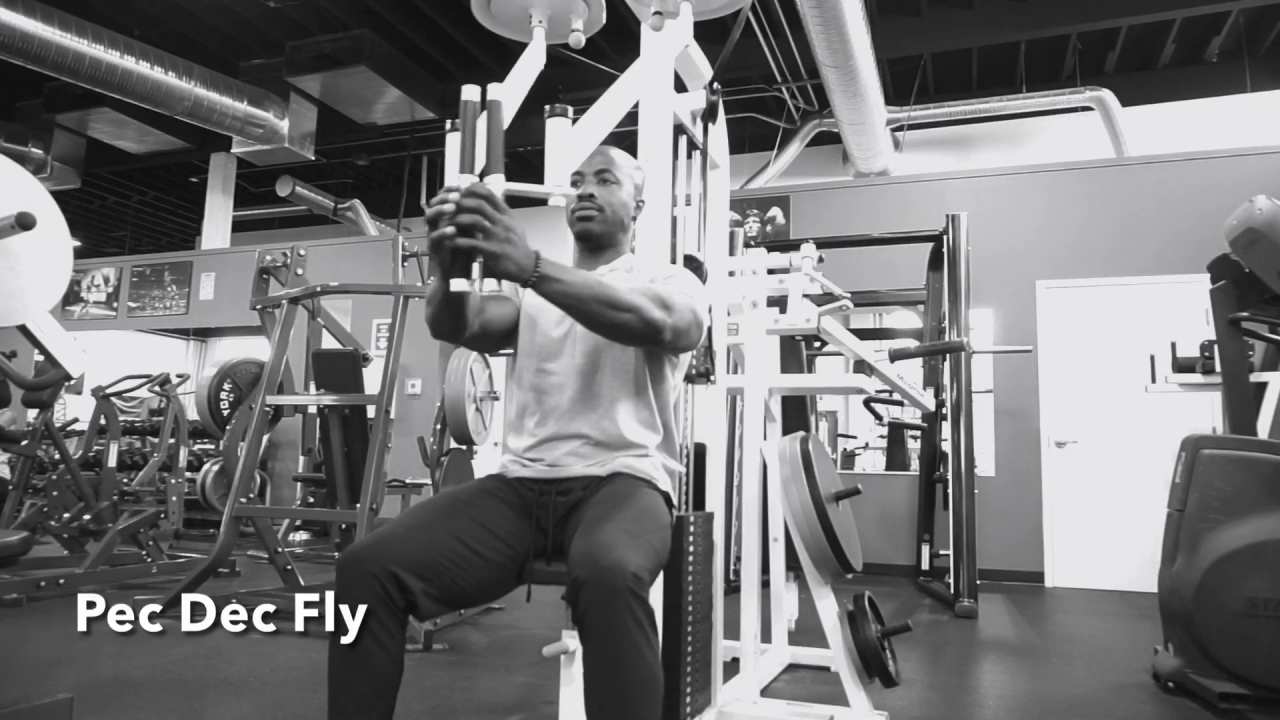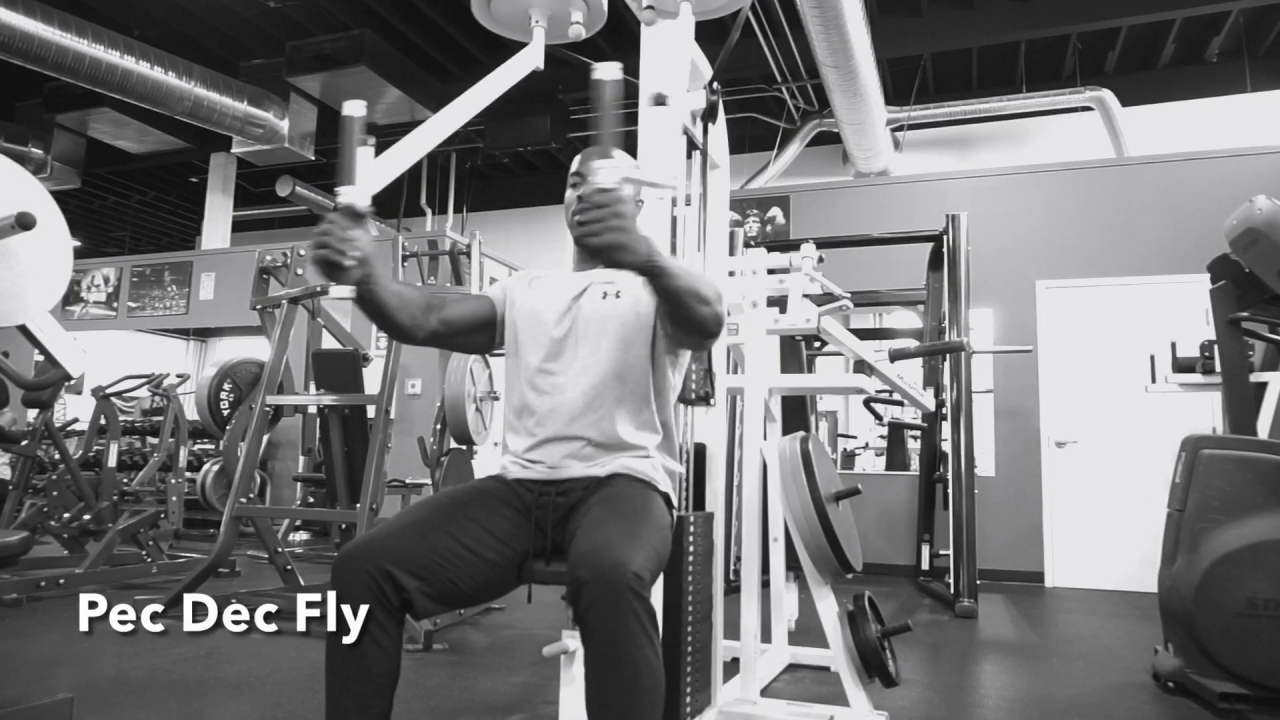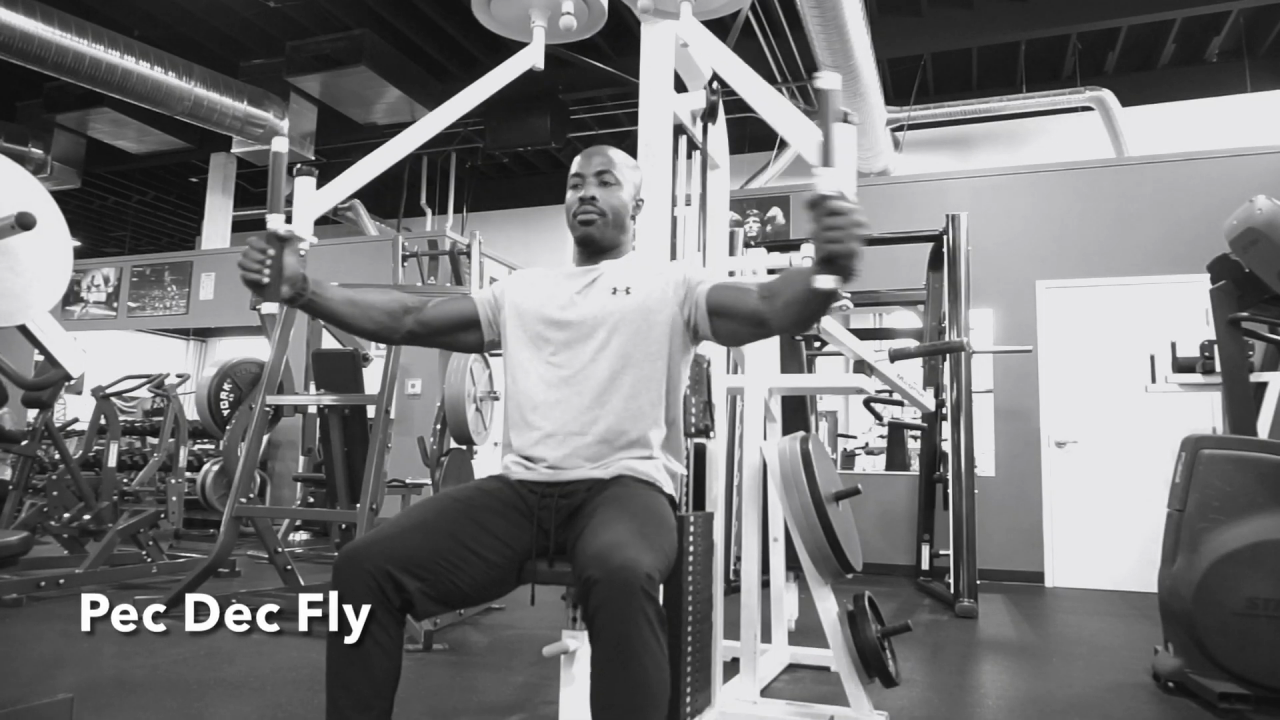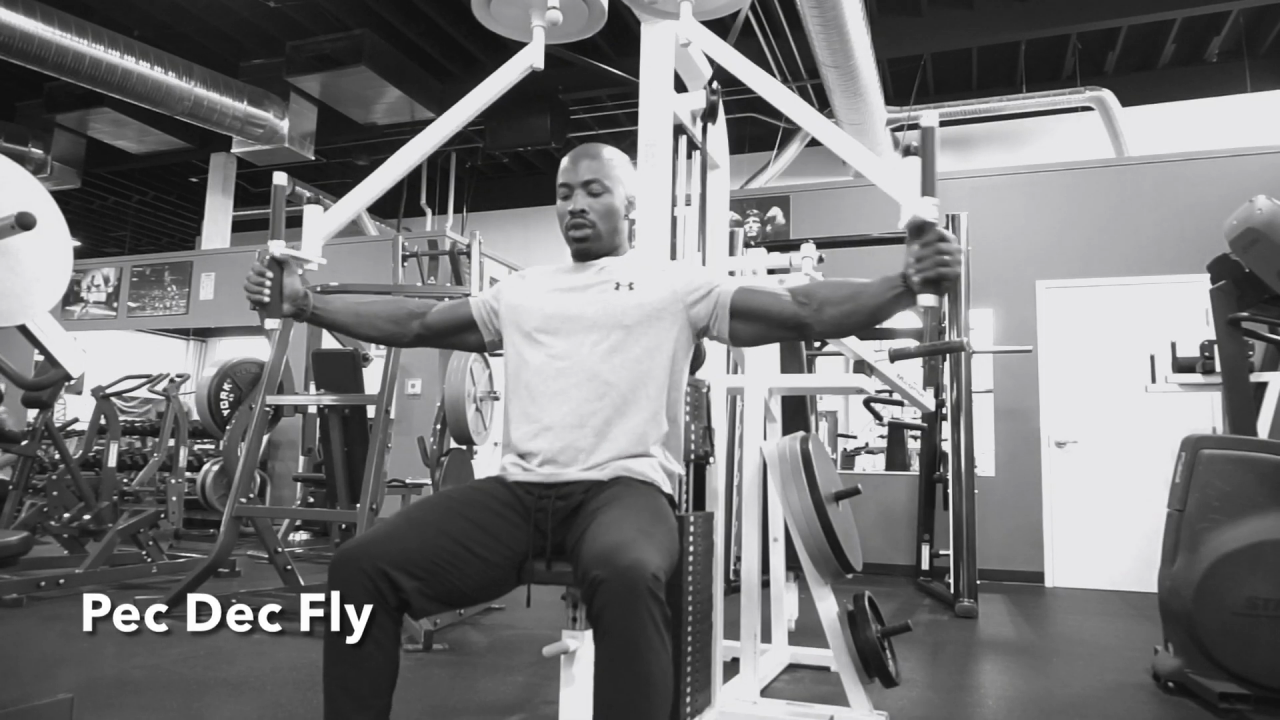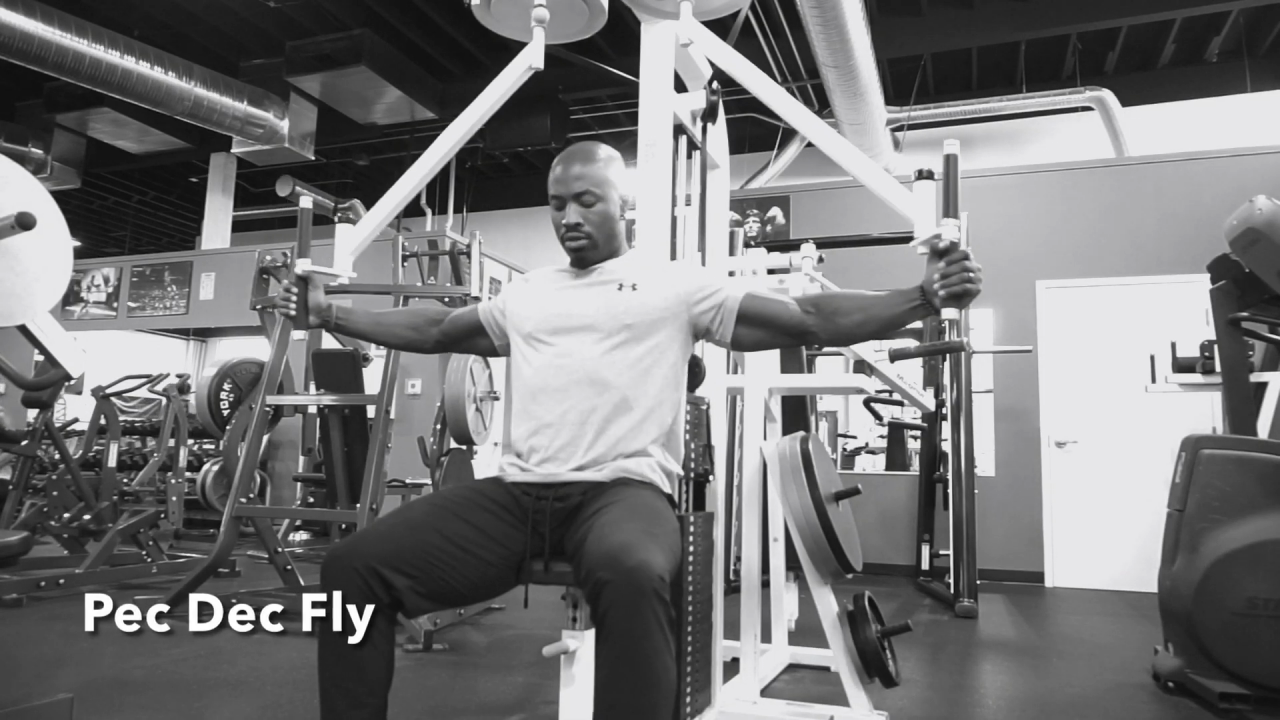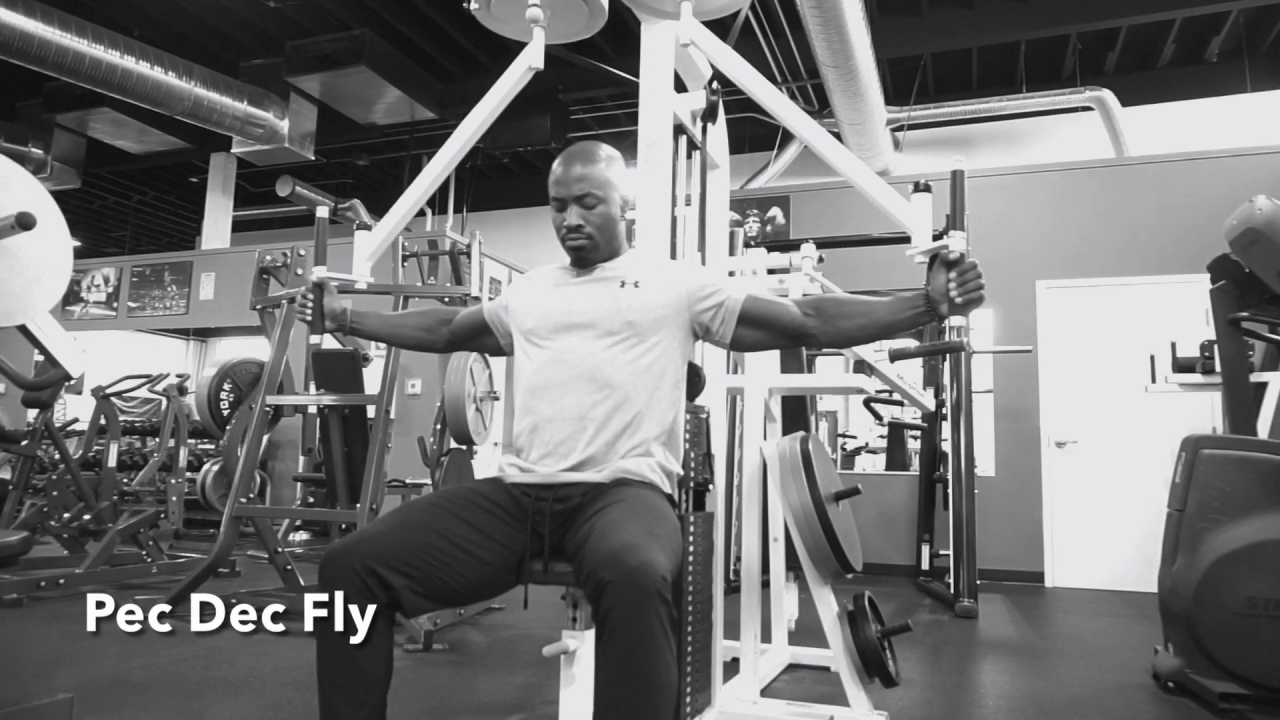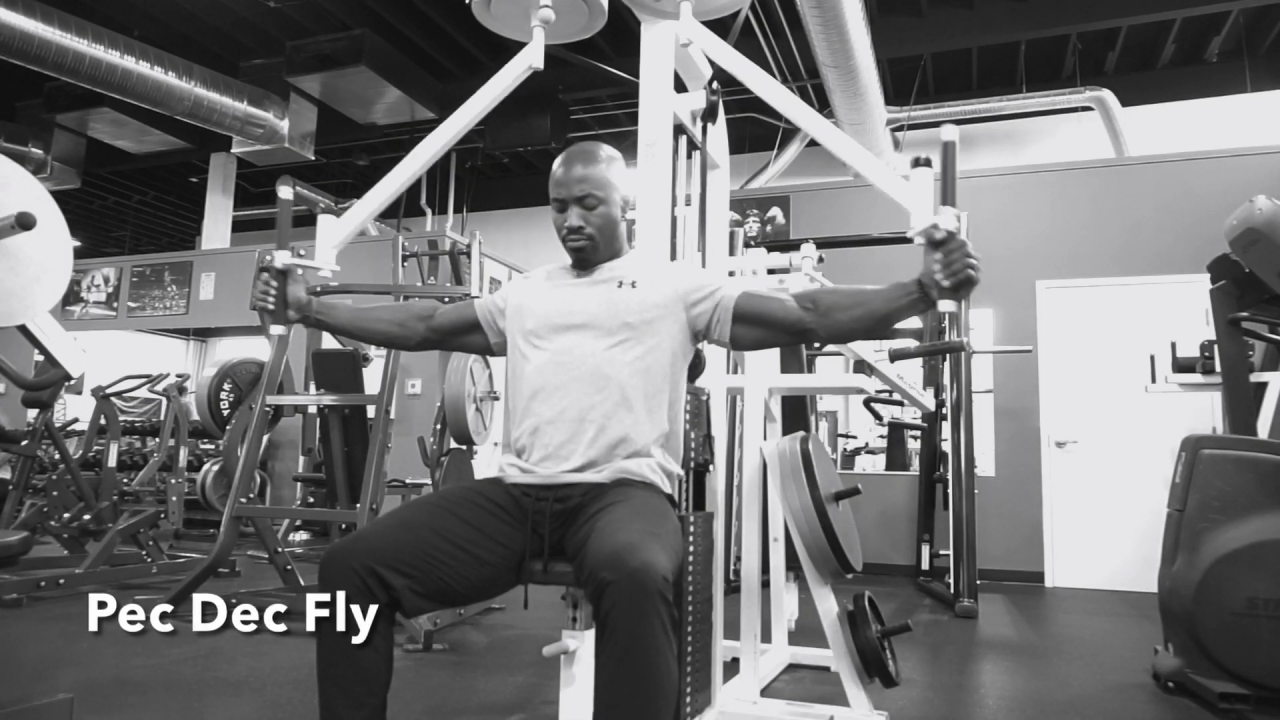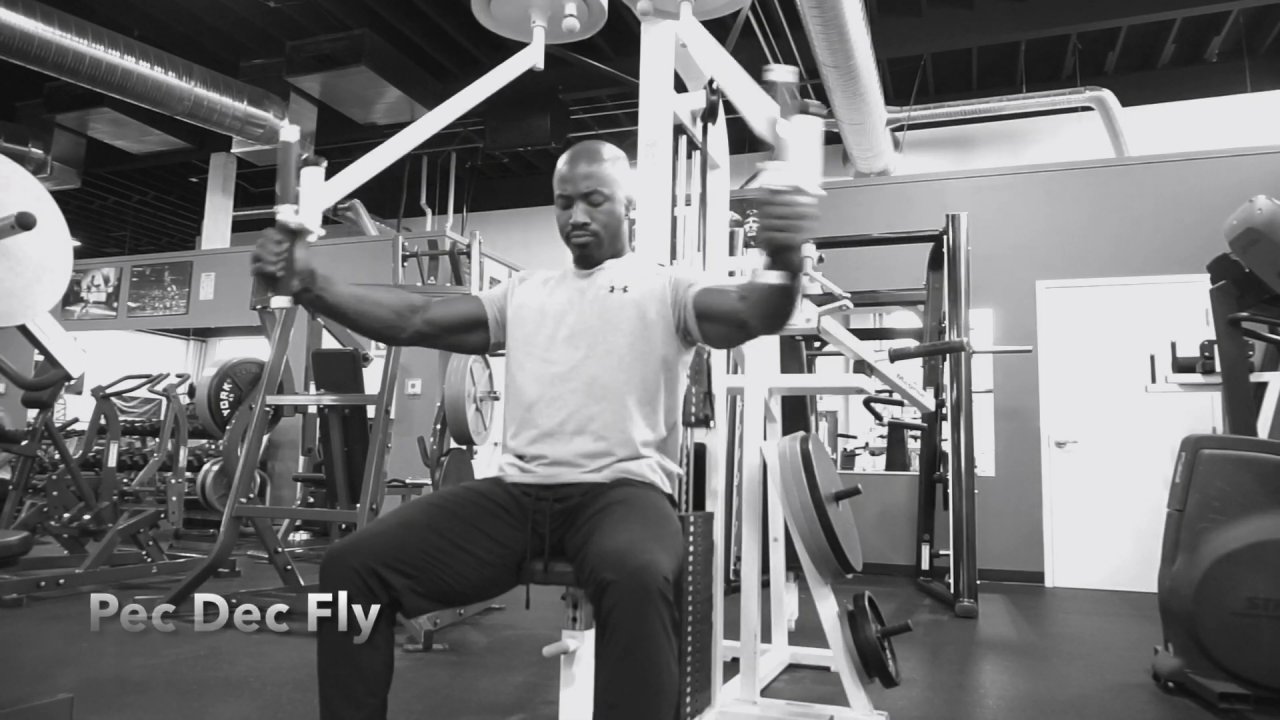
dt=0.4s
person 1, frame 1
left shoulder: (670, 282)
right shoulder: (531, 293)
left elbow: (653, 324)
right elbow: (459, 323)
left wrist: (531, 265)
right wrist: (449, 265)
left hip: (621, 481)
right hip: (520, 485)
left knee: (609, 575)
right knee: (369, 566)
person 1, frame 2
left shoulder: (658, 286)
right shoulder: (526, 289)
left elbow: (702, 319)
right elbow: (428, 319)
left wrist: (646, 258)
right wrist: (360, 275)
left hip: (621, 482)
right hip: (520, 486)
left knee: (610, 575)
right knee: (364, 565)
person 1, frame 3
left shoulder: (670, 285)
right shoulder: (523, 290)
left elbow: (769, 308)
right elbow: (409, 319)
left wrist: (826, 265)
right wrist: (302, 288)
left hip: (625, 483)
right hip: (520, 486)
left knee: (619, 574)
right knee: (366, 565)
person 1, frame 4
left shoulder: (676, 284)
right shoulder: (521, 289)
left elbow: (804, 311)
right elbow: (416, 322)
left wrist: (905, 283)
right wrist: (304, 303)
left hip: (624, 484)
right hip: (519, 488)
left knee: (626, 574)
right knee: (362, 564)
person 1, frame 5
left shoulder: (677, 285)
right shoulder: (525, 293)
left elbow: (809, 318)
right elbow: (436, 330)
left wrist: (924, 297)
right wrist: (330, 313)
left hip: (623, 486)
right hip: (518, 490)
left knee: (631, 574)
right knee: (354, 563)
person 1, frame 6
left shoulder: (677, 284)
right shoulder: (528, 291)
left elbow: (809, 321)
right elbow: (444, 329)
left wrist: (928, 302)
right wrist: (343, 317)
left hip: (623, 488)
right hip: (517, 491)
left knee: (634, 575)
right knee: (352, 564)
person 1, frame 7
left shoulder: (676, 286)
right shoulder: (524, 293)
left elbow: (809, 315)
right elbow: (424, 324)
left wrist: (924, 287)
right wrist: (310, 309)
left hip: (623, 488)
right hip: (516, 490)
left knee: (636, 576)
right knee: (351, 564)
person 1, frame 8
left shoulder: (667, 286)
right shoulder: (524, 293)
left elbow: (755, 311)
right elbow: (411, 318)
left wrist: (786, 267)
right wrist: (305, 281)
left hip: (624, 488)
right hip: (517, 490)
left knee: (638, 578)
right knee: (352, 566)
